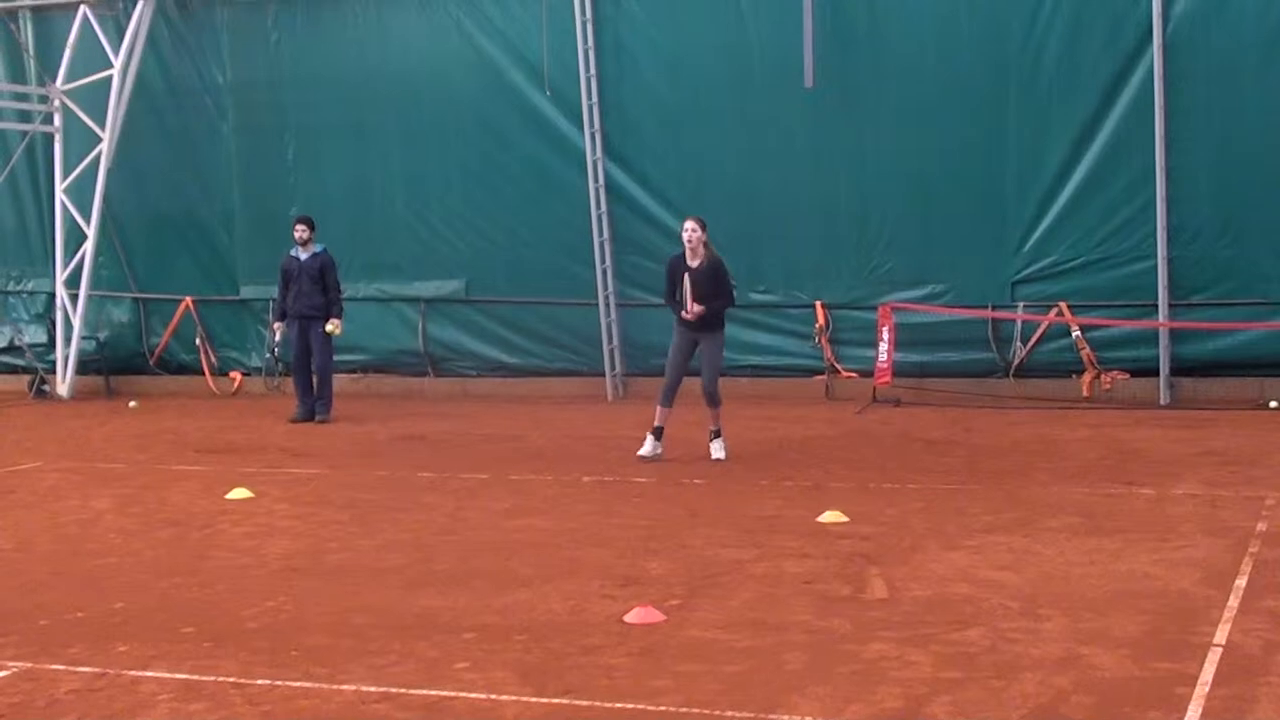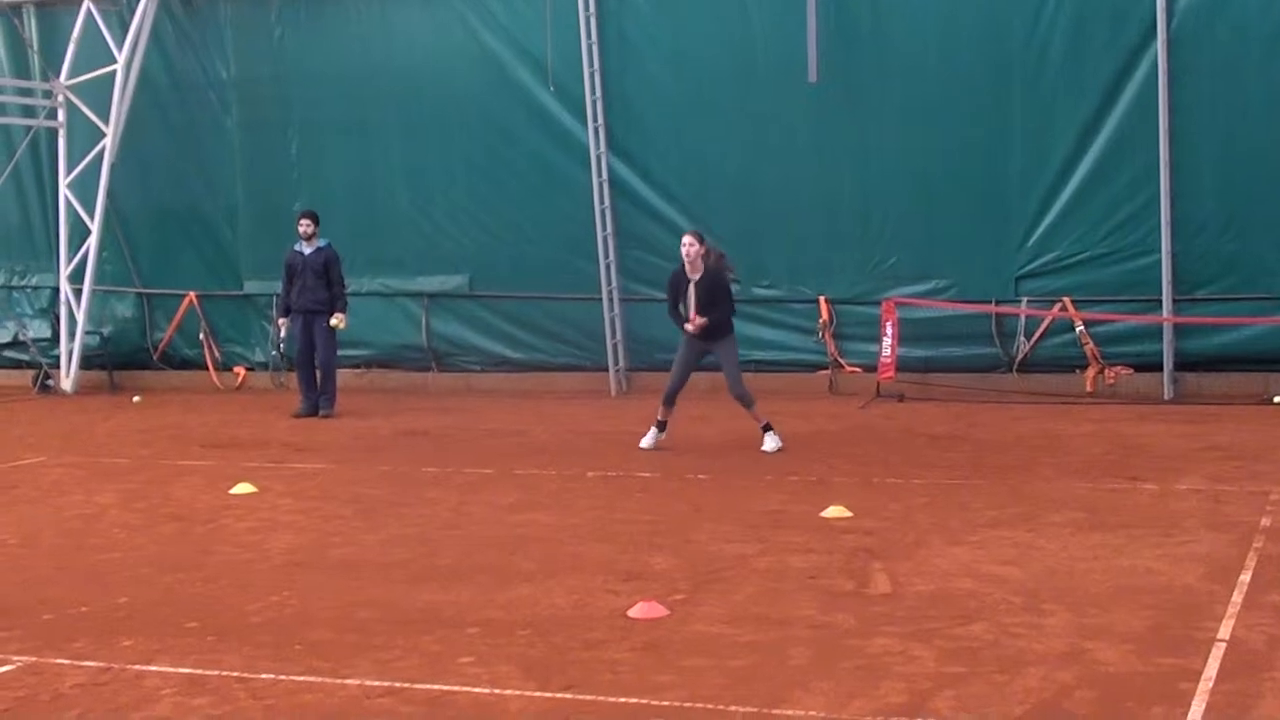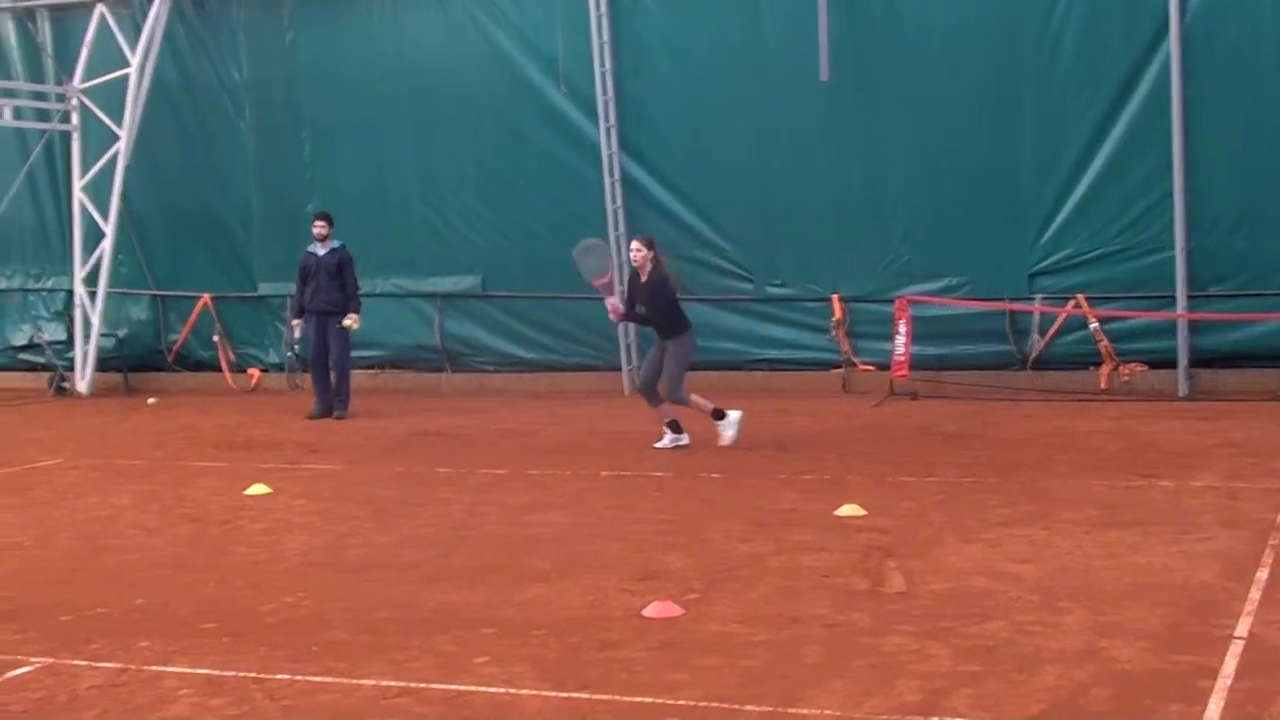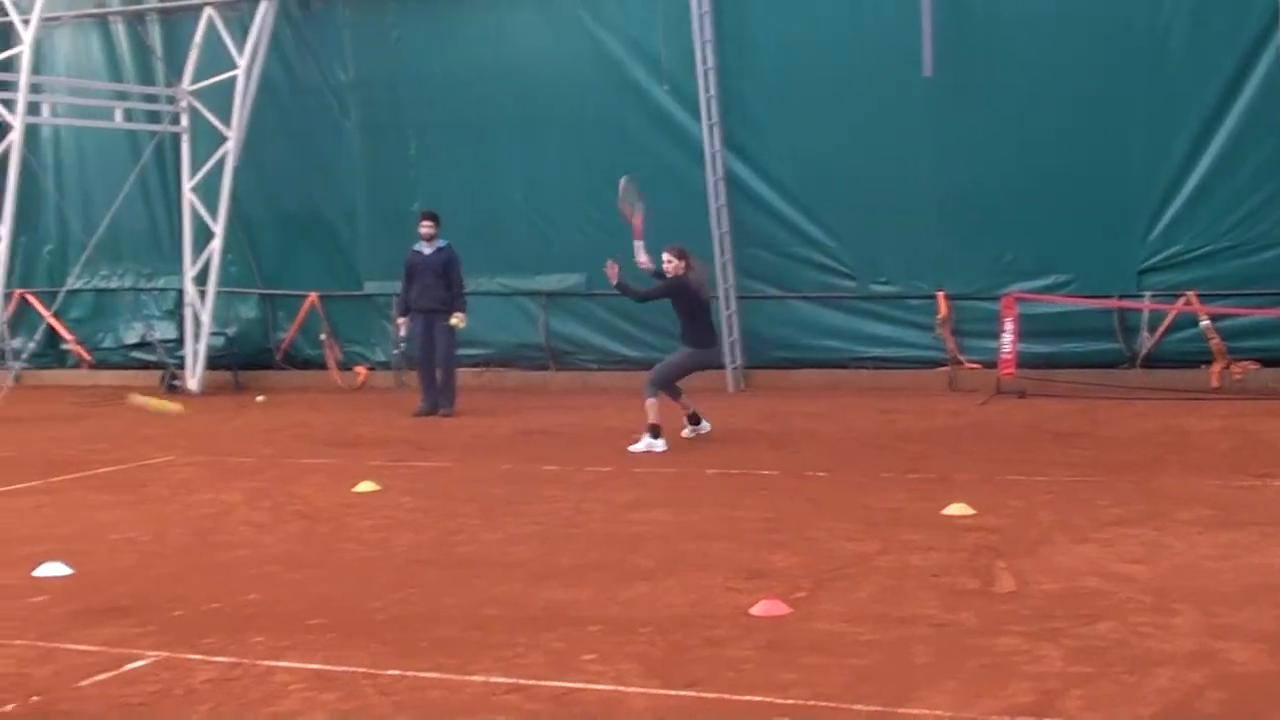
dt=0.3s
person 1, frame 1
left shoulder: (715, 264)
right shoulder: (674, 263)
left elbow: (729, 300)
right elbow: (669, 298)
left wrist: (705, 310)
right wrist: (682, 312)
left hip: (713, 332)
right hip: (685, 329)
left knee: (709, 387)
right knee: (671, 383)
left ankle: (716, 439)
right ankle: (654, 440)
person 1, frame 2
left shoulder: (715, 275)
right shoulder: (676, 277)
left elbow: (728, 309)
right elbow: (673, 309)
left wrist: (706, 321)
right wrist: (685, 325)
left hip: (722, 339)
right hip: (693, 340)
left knee: (737, 391)
right knee: (672, 388)
left ankle: (768, 432)
right ankle: (658, 430)
person 1, frame 3
left shoulder: (658, 279)
right shoulder: (634, 277)
left elbow: (652, 318)
right elbow: (632, 308)
left wrist: (624, 314)
right wrist: (619, 312)
left hip: (679, 338)
right hip: (663, 339)
left knee: (670, 392)
right knee: (645, 385)
left ankle: (725, 417)
right ankle: (675, 432)
person 1, frame 4
left shoulder: (678, 284)
right shoulder: (687, 280)
left elbow: (642, 297)
left wrist: (617, 282)
right wrist: (651, 269)
left hip: (698, 350)
right hip: (706, 350)
left knee: (652, 380)
right knee: (663, 381)
left ankle: (655, 438)
right ankle: (695, 421)
person 2, frame 1
left shoulder: (323, 258)
right shoulder: (288, 261)
left elbow: (333, 290)
right elbow: (282, 292)
left wrist: (336, 315)
right wrist: (278, 318)
left hip: (319, 320)
right hip: (296, 320)
left knee: (322, 364)
right knee: (299, 364)
left ankle: (322, 409)
right ankle: (305, 408)
person 2, frame 2
left shoulder: (327, 252)
right shoulder: (292, 255)
left elbow: (337, 284)
right elbow: (286, 287)
left wrist: (340, 310)
right wrist: (282, 313)
left hip: (323, 314)
right hip: (299, 315)
left knee: (325, 359)
right knee: (302, 359)
left ankle: (326, 404)
right ankle: (309, 403)
person 2, frame 3
left shoulder: (341, 254)
right shoulder: (307, 257)
left elbow: (351, 285)
right elbow: (300, 288)
left wrist: (354, 310)
right wrist: (297, 315)
left hip: (337, 315)
right hip: (314, 316)
left knee: (340, 360)
right knee: (316, 360)
left ankle: (340, 405)
right ankle: (323, 404)
person 2, frame 4
left shoulder: (447, 253)
right shoulder: (413, 255)
left elbow: (456, 284)
right elbow: (406, 287)
left wrist: (459, 309)
right wrist: (402, 313)
left hip: (442, 313)
right hip: (419, 314)
left knee: (445, 358)
right knee: (423, 358)
left ankle: (446, 402)
right ankle: (429, 401)
